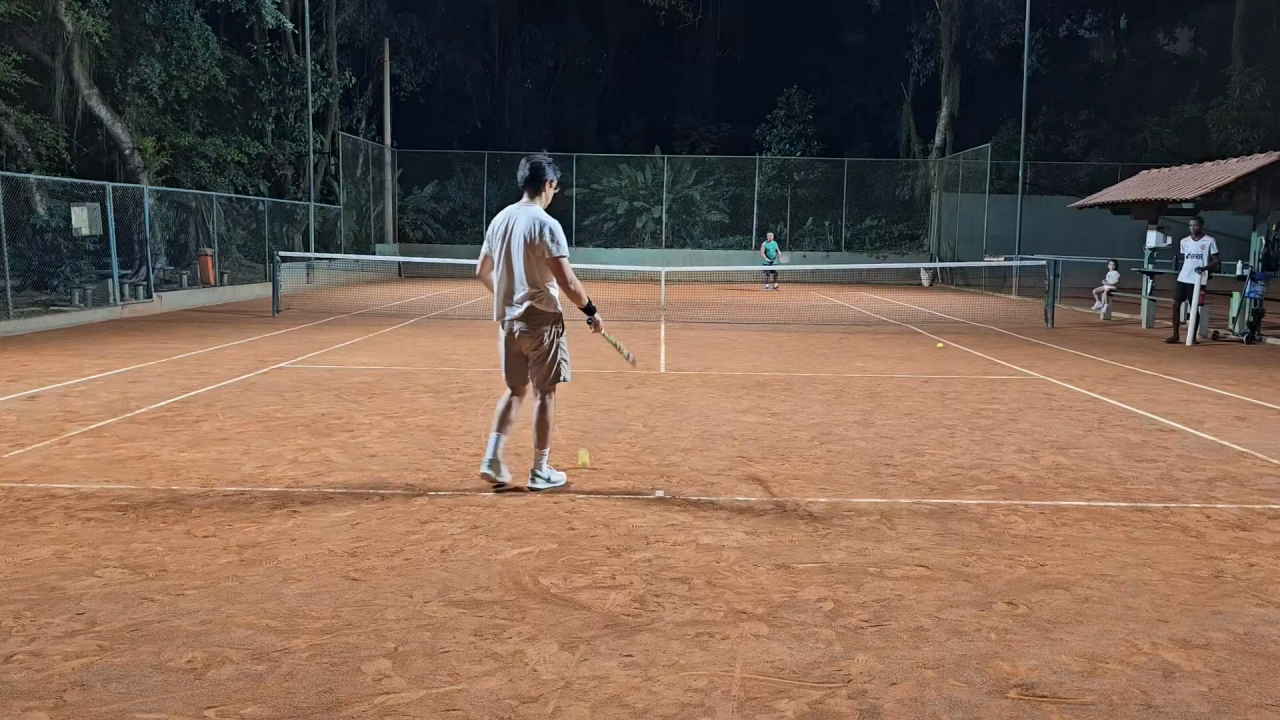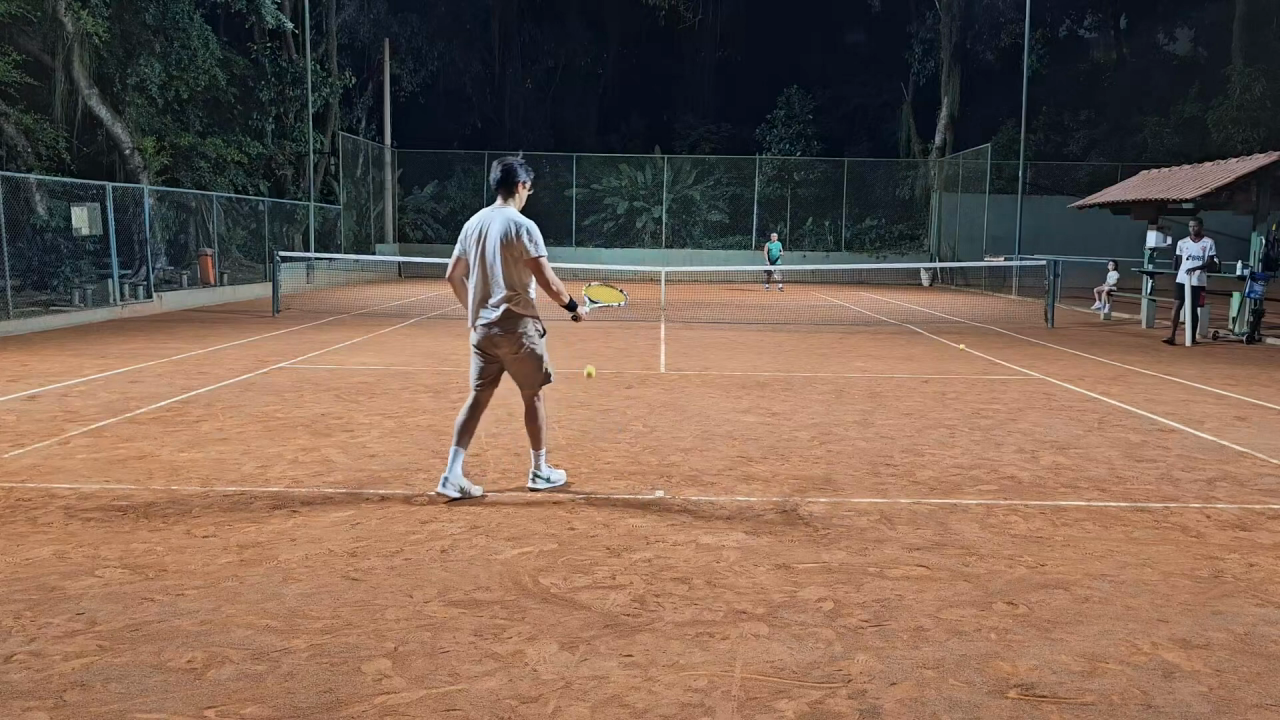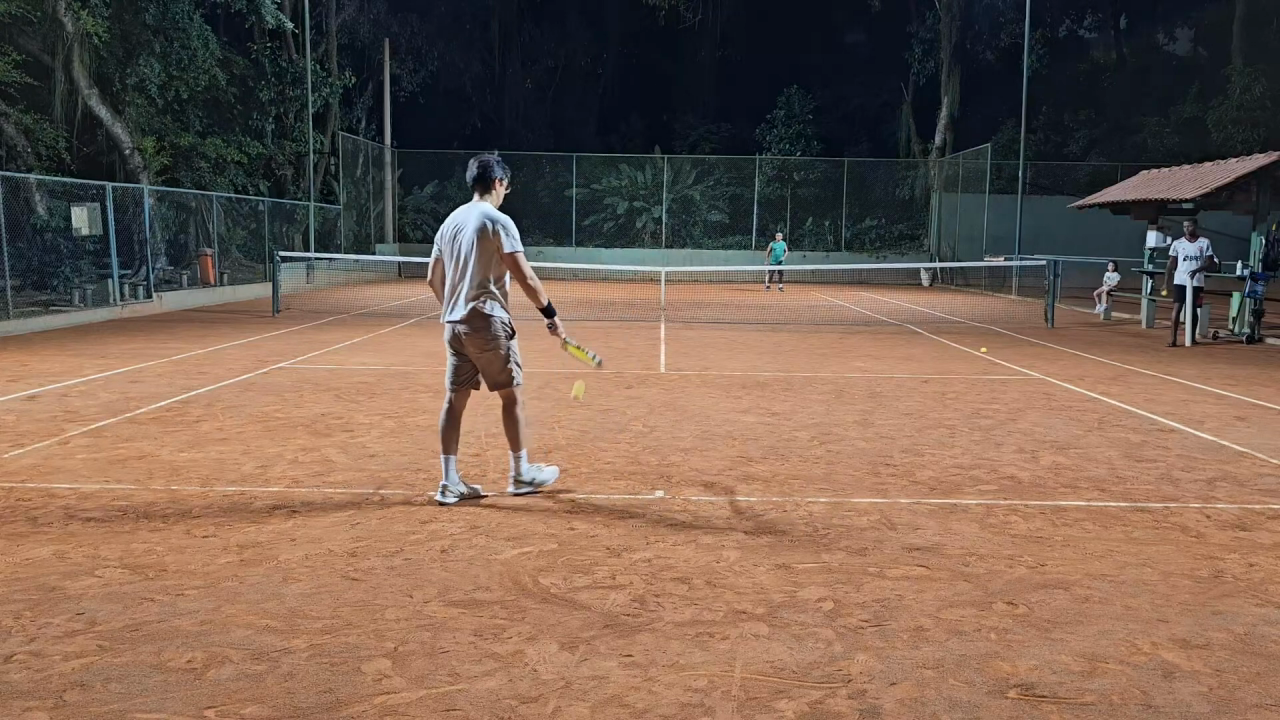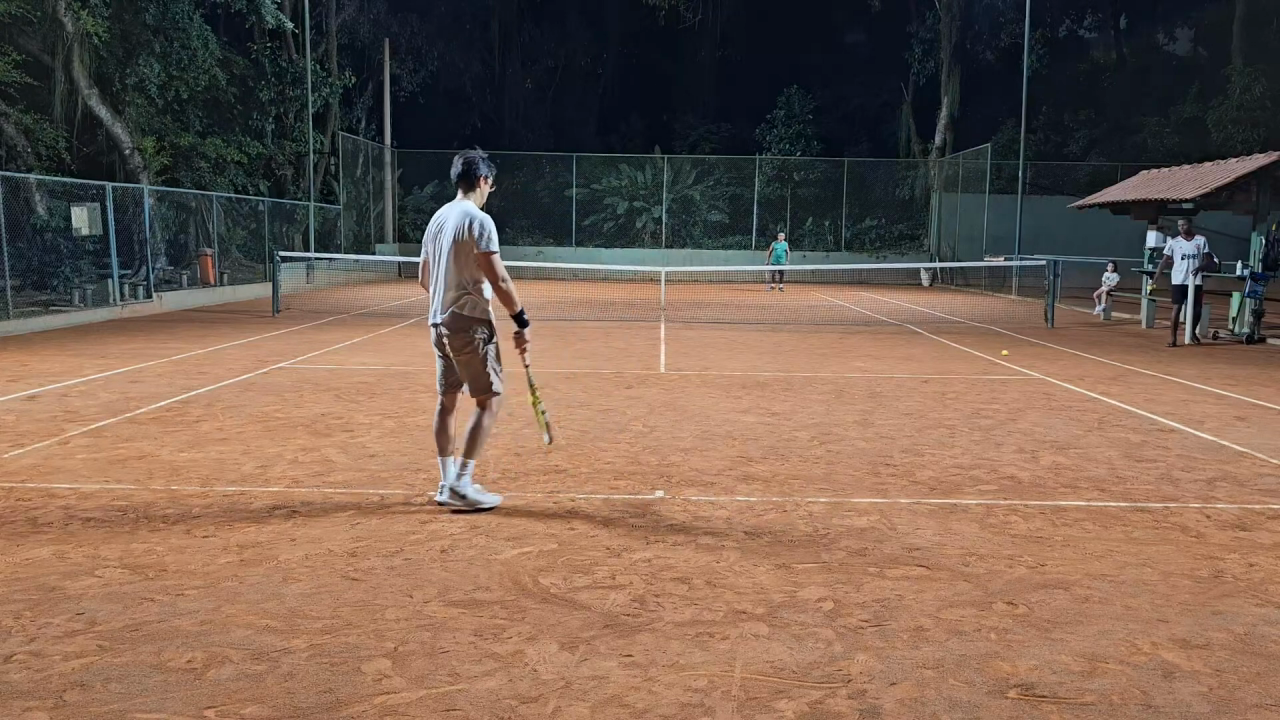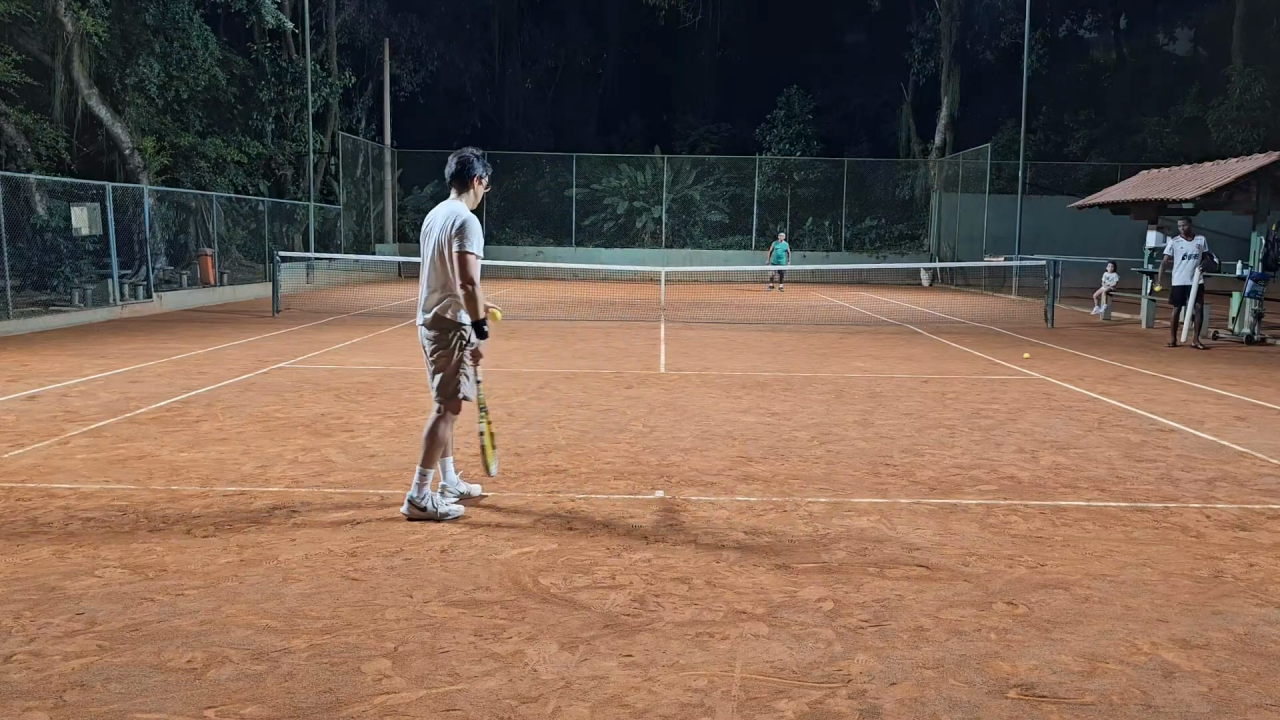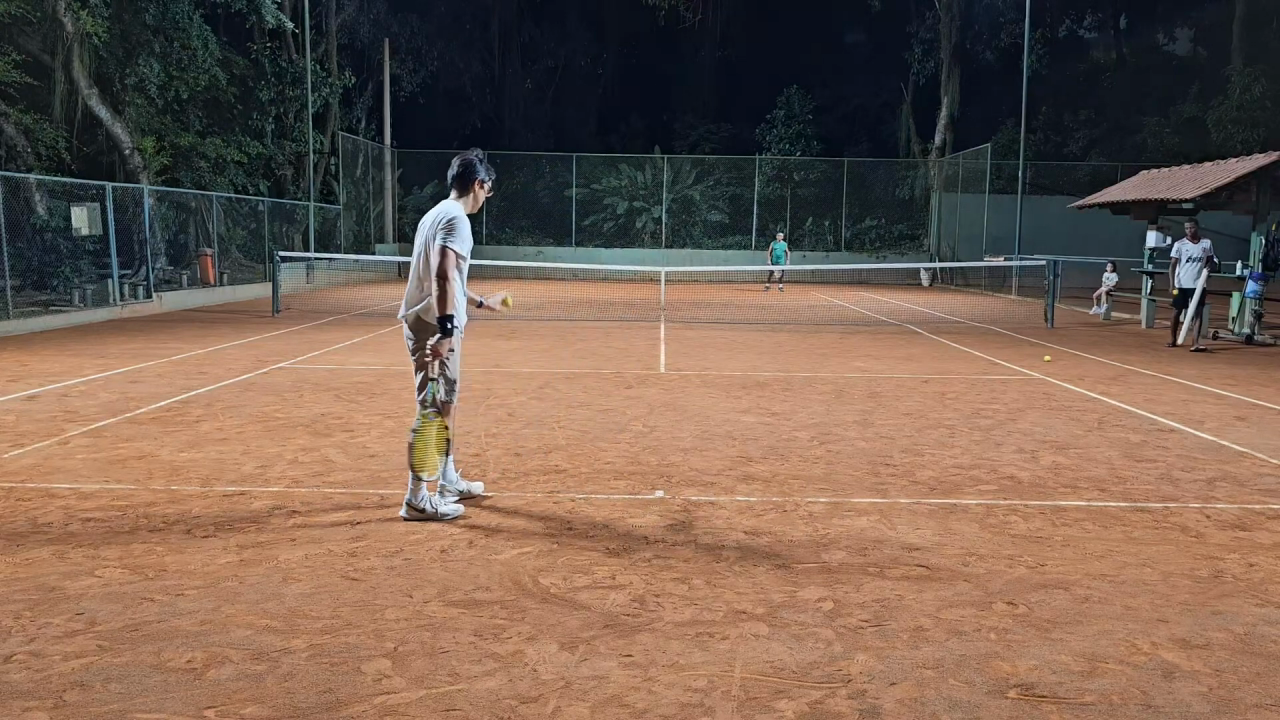
dt=0.2s
person 1, frame 1
left shoulder: (499, 220)
right shoulder: (547, 225)
left elbow: (483, 272)
right elbow: (567, 281)
right wrist: (591, 312)
left hip: (509, 320)
right hip: (542, 320)
left knee: (515, 391)
right knee: (544, 393)
left ankle: (493, 459)
right ankle: (541, 471)
person 1, frame 2
left shoulder: (473, 224)
right shoulder: (522, 226)
left elbow: (453, 275)
right elbow: (547, 281)
right wrist: (573, 306)
left hip: (482, 326)
right hip: (517, 324)
left knee: (477, 397)
right knee: (533, 397)
left ankle: (452, 475)
right ankle: (540, 471)
person 1, frame 3
left shoulder: (450, 221)
right shoulder: (498, 221)
left elbow: (433, 279)
right elbow: (525, 277)
right wrist: (550, 314)
left hip: (455, 324)
right hip: (488, 322)
left knee: (455, 400)
right knee: (511, 396)
left ankle: (450, 483)
right ankle: (522, 473)
person 1, frame 4
left shoulder: (437, 219)
right shoulder: (479, 220)
left elbow: (425, 279)
right elbow: (499, 280)
right wrist: (522, 322)
left hip: (440, 323)
right hip: (470, 323)
left knee: (447, 402)
right knee: (488, 401)
left ankle: (450, 483)
right ankle: (461, 484)
person 1, frame 5
left shoulder: (434, 215)
right shoulder: (465, 220)
right elbow: (468, 282)
left wrist: (480, 307)
right wrist: (480, 330)
left hip: (430, 322)
right hip: (451, 325)
left knee: (445, 405)
right knee: (449, 408)
left ankle: (449, 483)
right ankle: (420, 495)
person 1, frame 6
left shoulder: (436, 214)
right shoulder: (455, 219)
right elbow: (445, 277)
left wrist: (480, 301)
right wrist: (446, 328)
left hip: (429, 323)
right hip: (435, 327)
left knee: (444, 405)
right knee: (431, 410)
left ankle: (448, 481)
right ankle: (416, 499)
